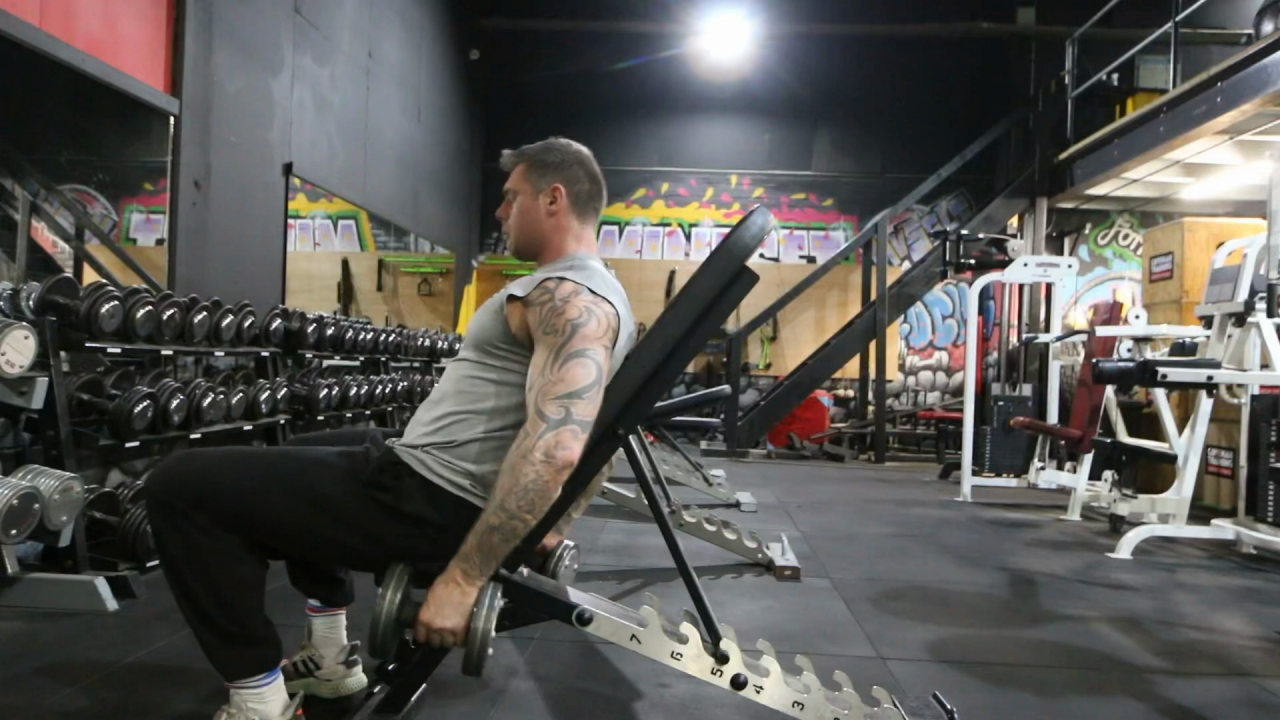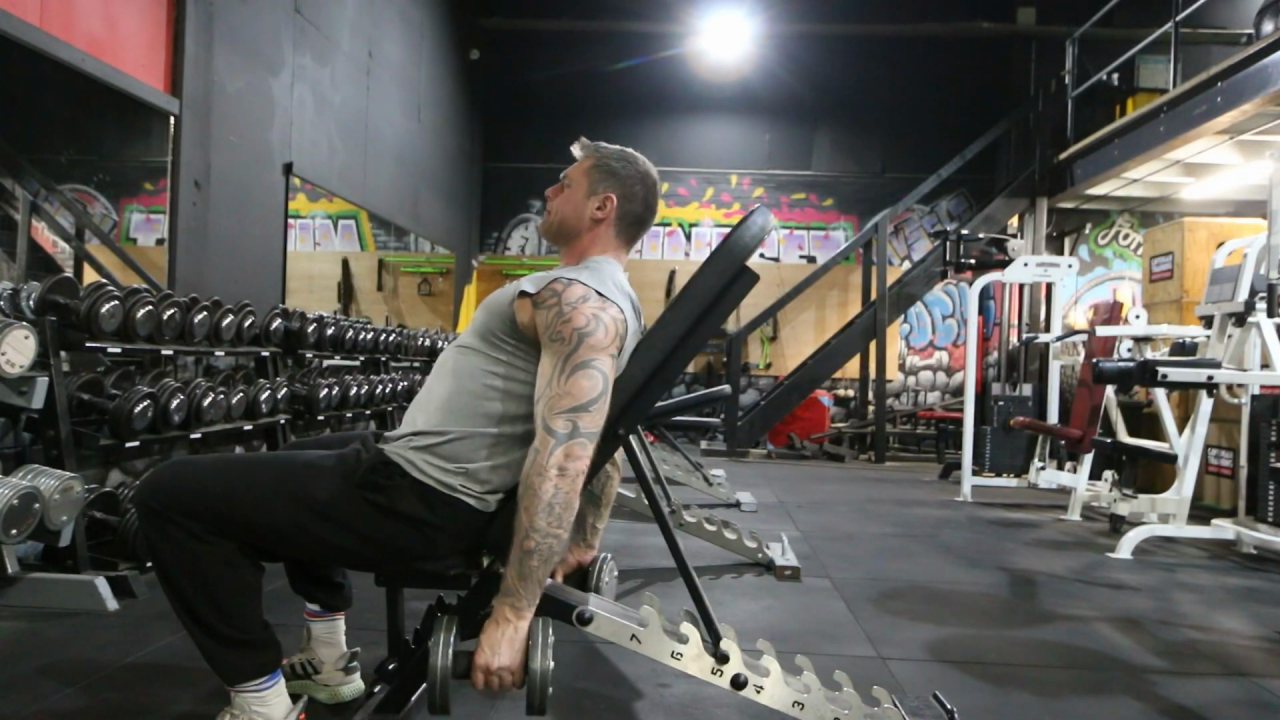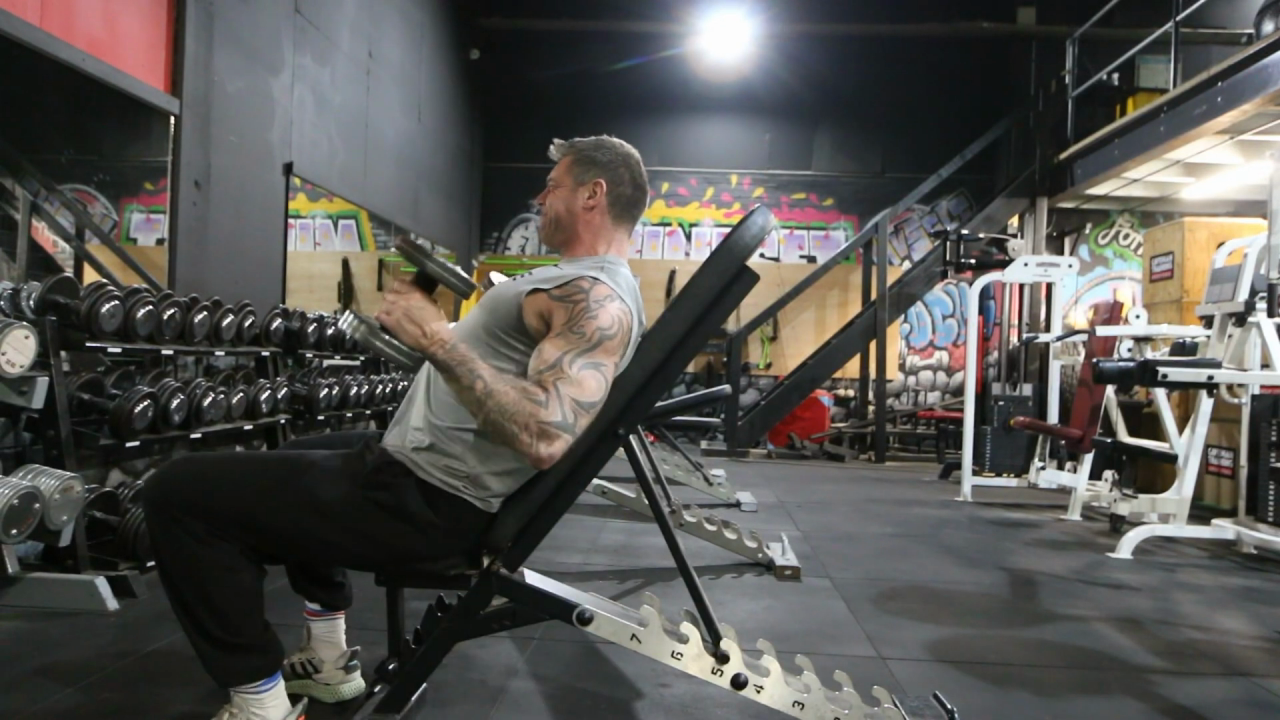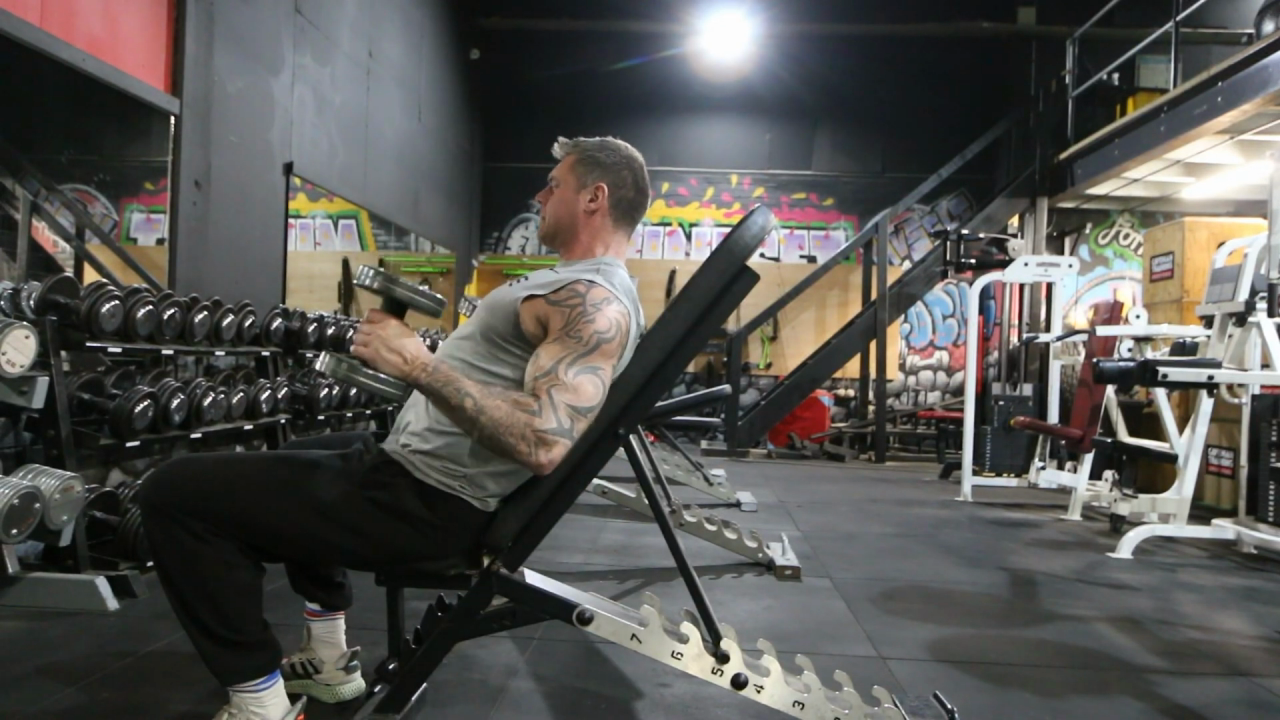
dt=1s
person 1, frame 1
left shoulder: (570, 298)
right shoulder: (590, 296)
left elbow: (554, 448)
right elbow: (586, 440)
left wrist: (463, 579)
right wrist: (552, 529)
left hip: (429, 500)
right hip: (435, 480)
left knee: (180, 486)
right knee: (301, 455)
right ankle: (329, 656)
person 1, frame 2
left shoulder: (579, 299)
right shoulder: (604, 299)
left elbow: (563, 455)
right elbow: (596, 444)
left wrist: (510, 615)
right wrist: (584, 543)
left hip: (420, 499)
right hip: (428, 476)
left knee: (172, 494)
right knee: (294, 461)
right ankle: (328, 661)
person 1, frame 3
left shoulder: (597, 301)
right shoulder: (587, 285)
left elbow: (544, 435)
left wrist: (437, 339)
right wrist: (438, 334)
left hip: (429, 499)
right hip: (426, 469)
left knee: (179, 492)
right knee: (294, 458)
right ankle: (327, 661)
person 1, frame 4
left shoulder: (595, 305)
right shoulder: (582, 284)
left elbow: (543, 441)
left wrist: (418, 365)
left hip: (429, 499)
right hip: (424, 465)
left knee: (176, 492)
right knee: (299, 458)
right ankle: (328, 661)
